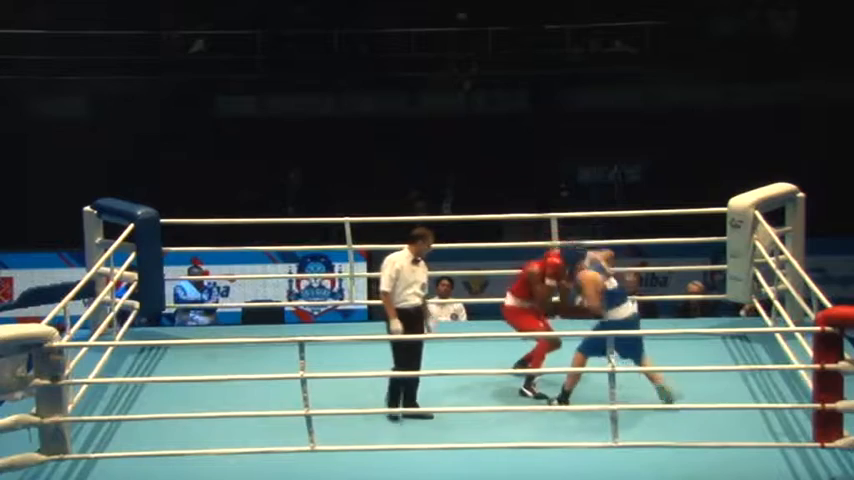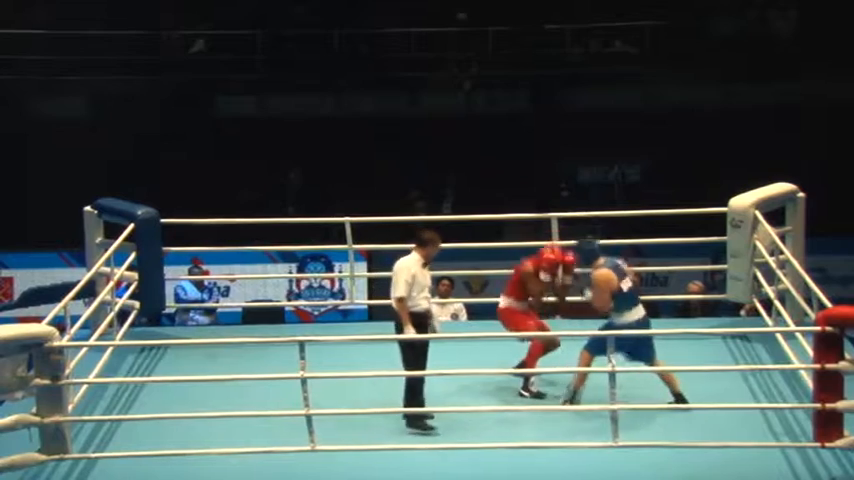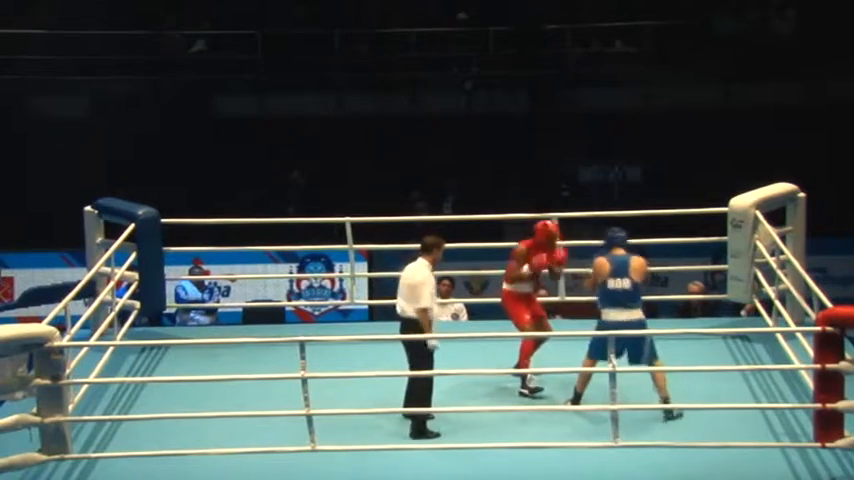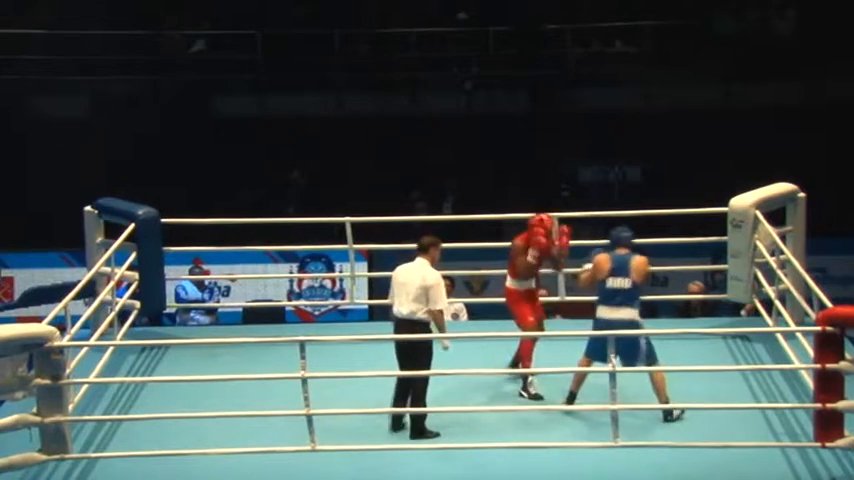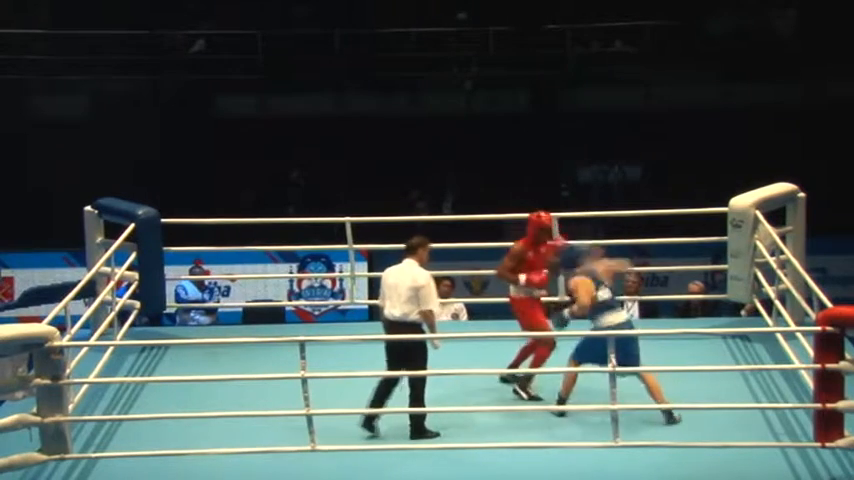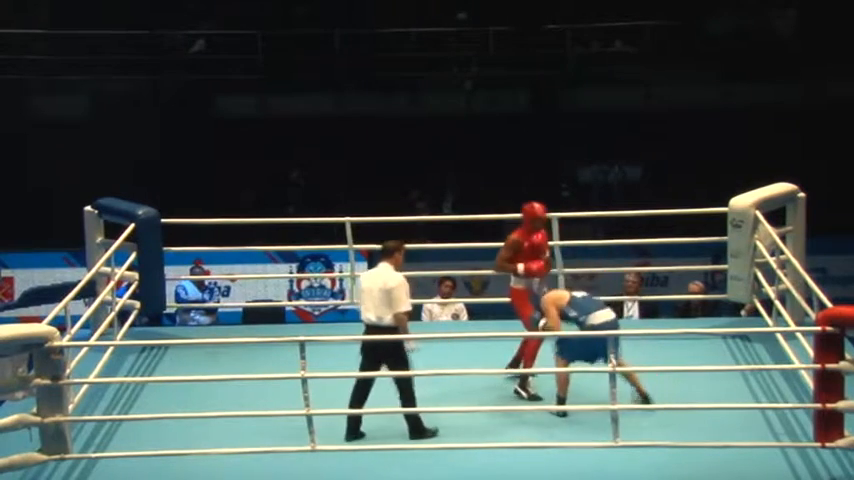
dt=0.3s
person 1, frame 1
left shoulder: (421, 265)
right shoulder: (394, 261)
right elbow: (385, 292)
left wrist: (427, 319)
right wrist: (393, 319)
left hip: (415, 316)
right hip: (400, 316)
left knee: (414, 365)
right knee: (402, 364)
left ankle: (410, 406)
right ankle: (393, 405)
person 1, frame 2
left shoulder: (423, 267)
right shoulder: (405, 265)
right elbow: (399, 299)
left wrist: (431, 320)
right wrist: (407, 326)
left hip: (421, 320)
right hip: (409, 321)
left knee: (419, 368)
right knee: (414, 369)
left ankle: (413, 409)
right ankle: (413, 416)
person 1, frame 3
left shoulder: (410, 268)
right shoulder: (425, 275)
right elbow: (423, 309)
right wrist: (430, 336)
left hip: (406, 325)
right hip: (416, 327)
left knee: (416, 371)
right knee: (424, 376)
left ankle: (411, 410)
right ankle: (418, 428)
person 1, frame 4
left shoulder: (400, 270)
right shoulder: (432, 276)
left elbow: (392, 301)
right elbow: (436, 311)
right wrist: (443, 335)
left hip: (400, 327)
right hip: (419, 329)
left knee: (404, 375)
right knee: (419, 379)
left ankle: (397, 420)
right ankle: (418, 428)
person 1, frame 5
left shoulder: (389, 273)
right shoulder: (423, 276)
left elbow: (382, 305)
right elbow: (427, 312)
right wrist: (434, 335)
left hip: (392, 330)
right hip: (412, 332)
left knee: (391, 376)
right knee: (417, 382)
left ankle: (370, 419)
right ankle: (418, 429)
person 1, frame 6
left shoulder: (365, 277)
right shoulder: (396, 279)
left elbow: (363, 307)
right elbow: (400, 315)
left hip: (370, 334)
right hip: (389, 335)
left knee: (363, 382)
right knee: (404, 383)
left ankle: (352, 429)
right ankle: (416, 429)
person 2, frame 1
left shoulder: (556, 272)
right shoulder: (535, 271)
left elbow: (566, 299)
right elbow: (543, 301)
right wrist: (551, 279)
left hip: (529, 308)
right hip: (514, 309)
left knee: (554, 342)
right knee: (547, 338)
left ankle: (521, 364)
right ankle: (528, 385)
person 2, frame 2
left shoulder: (551, 269)
right shoulder: (528, 268)
left elbow: (561, 297)
right elbow: (537, 296)
left wrist: (567, 275)
right wrist: (546, 274)
left hip: (524, 310)
right hip: (508, 310)
left knee: (553, 342)
right knee: (540, 337)
left ankle: (522, 367)
right ankle: (527, 385)
person 2, frame 3
left shoulder: (551, 248)
right shoulder: (523, 249)
left elbow: (555, 276)
right elbow: (509, 277)
left wrist: (558, 265)
right wrist: (530, 267)
left hip: (529, 295)
right hip: (512, 295)
left knee: (545, 332)
right knee: (530, 332)
left ankle: (520, 366)
right ankle: (525, 383)
person 2, frame 4
left shoulder: (548, 241)
right shoulder: (519, 243)
left elbow: (558, 264)
right elbow: (521, 272)
left wrist: (562, 246)
right wrist: (534, 251)
left hip: (530, 290)
right hip: (515, 292)
left knee: (537, 330)
right knee: (530, 332)
left ankle: (515, 364)
right ankle: (526, 385)
person 2, frame 5
left shoulder: (545, 245)
right shoulder: (520, 248)
left elbow: (553, 269)
right elbow: (501, 272)
left wrist: (557, 254)
right wrist: (524, 279)
left hip: (534, 299)
right hip: (522, 301)
left knee: (539, 340)
right knee: (549, 341)
left ankle: (509, 372)
right ankle: (524, 385)
person 2, frame 6
left shoulder: (542, 234)
right shoulder: (516, 238)
left elbow: (546, 264)
right elbow: (498, 265)
left wrist: (543, 250)
right wrist: (523, 268)
left hip: (535, 290)
right hip: (521, 292)
left knee: (535, 332)
left ankle: (514, 365)
right ankle: (523, 384)
person 3, frame 1
left shoulder: (584, 276)
right shoulder: (593, 258)
left elbow: (596, 307)
right elbow: (609, 254)
left wrist: (581, 301)
left hip: (615, 321)
right hip: (630, 314)
left knee: (580, 355)
right knee: (640, 359)
left ankle: (563, 398)
right ankle: (664, 391)
person 3, frame 2
left shoulder: (599, 275)
right shoulder: (617, 261)
left elbow: (604, 306)
left wrist: (591, 296)
left hip: (623, 324)
right hip: (641, 319)
left knee: (587, 353)
right knee: (652, 362)
left ankle: (573, 397)
right ankle: (679, 398)
person 3, frame 3
left shoulder: (600, 262)
right shoulder: (639, 262)
left elbow: (590, 288)
left hip: (608, 322)
right hip: (635, 322)
left knee: (591, 359)
right knee: (654, 363)
left ankle: (575, 400)
right ankle: (667, 407)
person 3, frame 4
left shoulder: (601, 259)
right shoulder: (641, 262)
left elbow: (584, 283)
left wrist: (588, 267)
left hip: (604, 320)
right hip: (630, 322)
left knee: (587, 358)
right knee: (652, 364)
left ankle: (570, 400)
right ankle: (667, 410)
person 3, frame 5
left shoulder: (576, 282)
right shoulder: (599, 268)
left elbow: (584, 306)
right elbow: (624, 265)
left wrist: (568, 313)
left hip: (605, 330)
right hip: (625, 324)
left knee: (575, 362)
right knee: (640, 371)
left ankle: (560, 404)
right ankle: (668, 412)
person 3, frame 6
left shoulder: (548, 299)
right shoulder: (565, 293)
left elbow: (555, 327)
left wrist: (543, 324)
left hip: (596, 326)
right hip: (611, 321)
left knee: (561, 359)
right knee: (615, 360)
left ankle: (560, 406)
right ankle: (643, 395)
